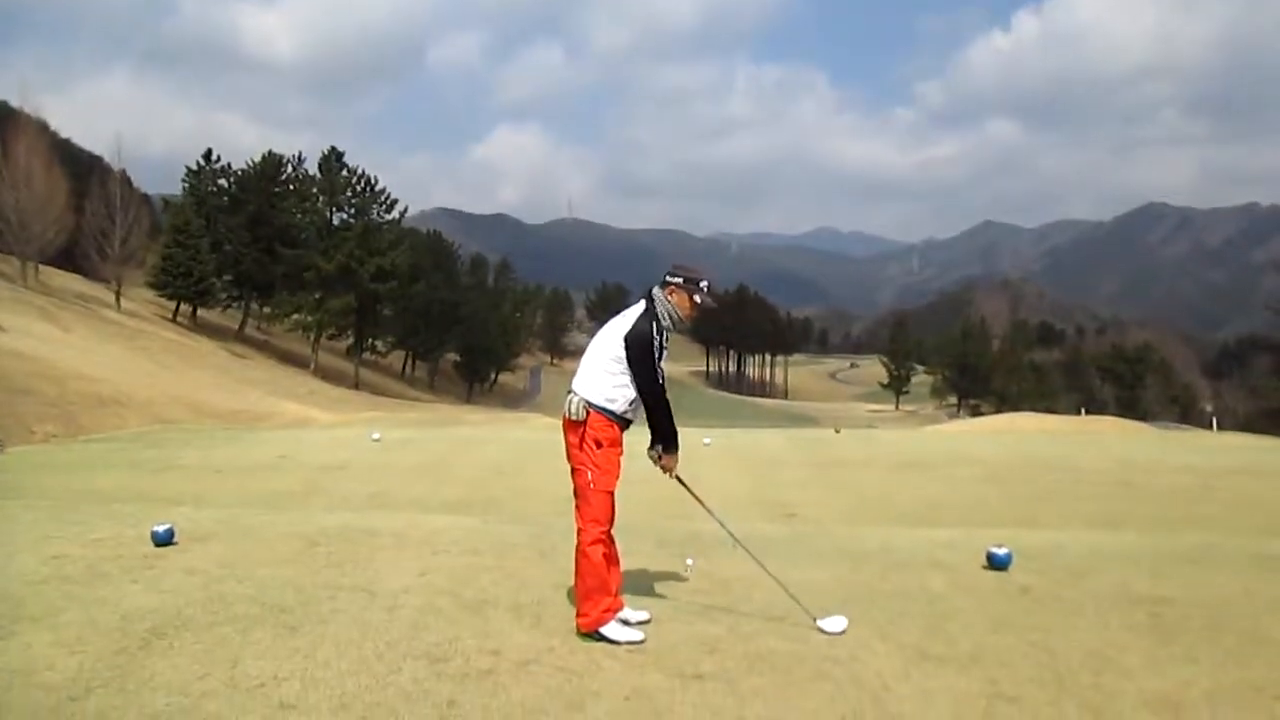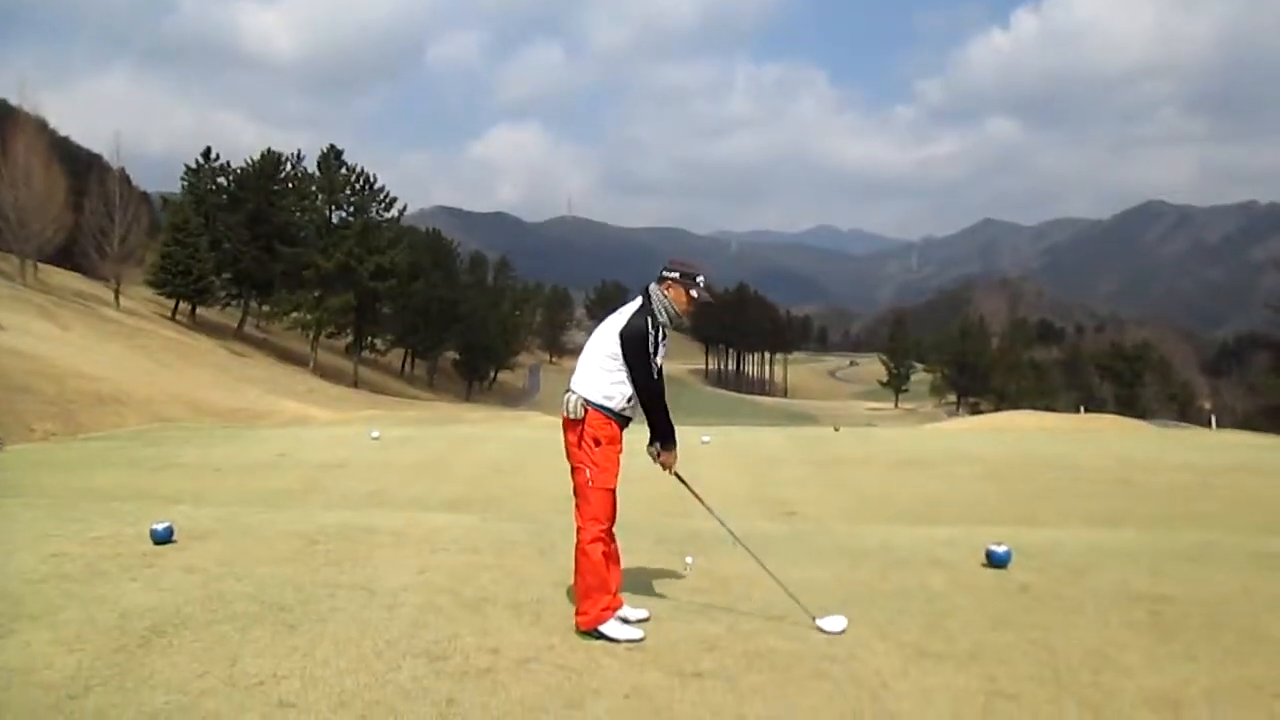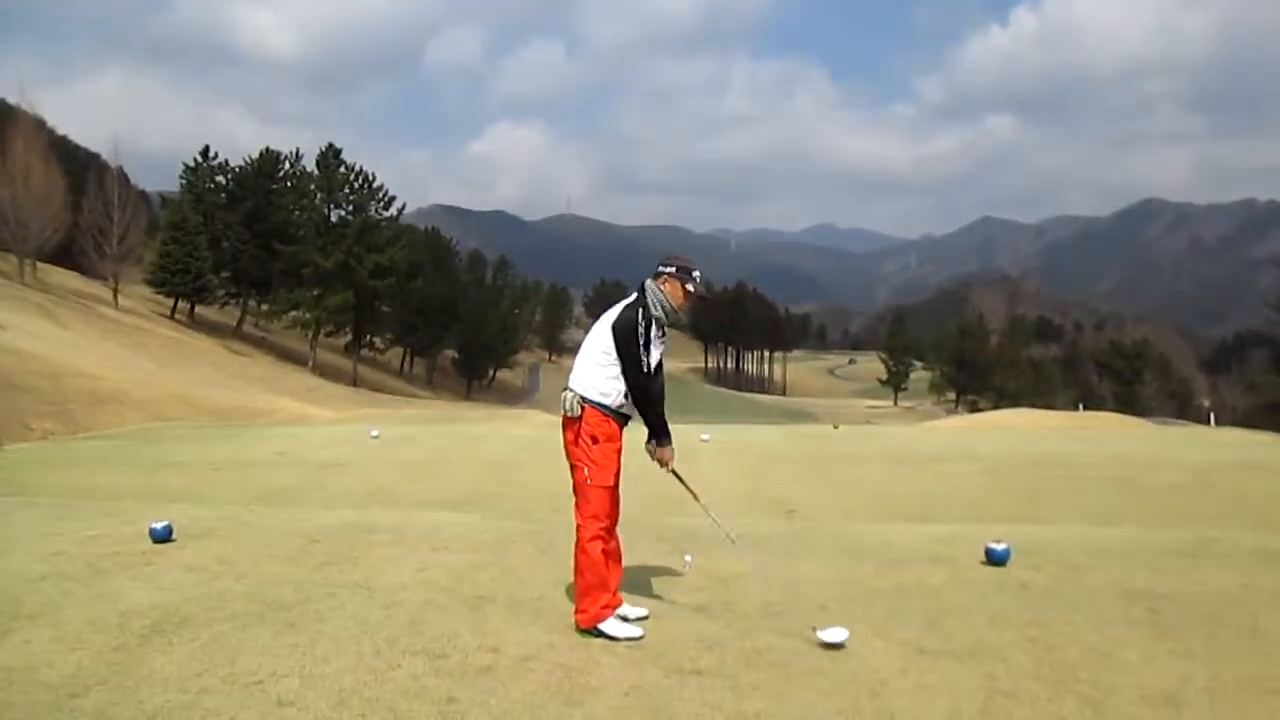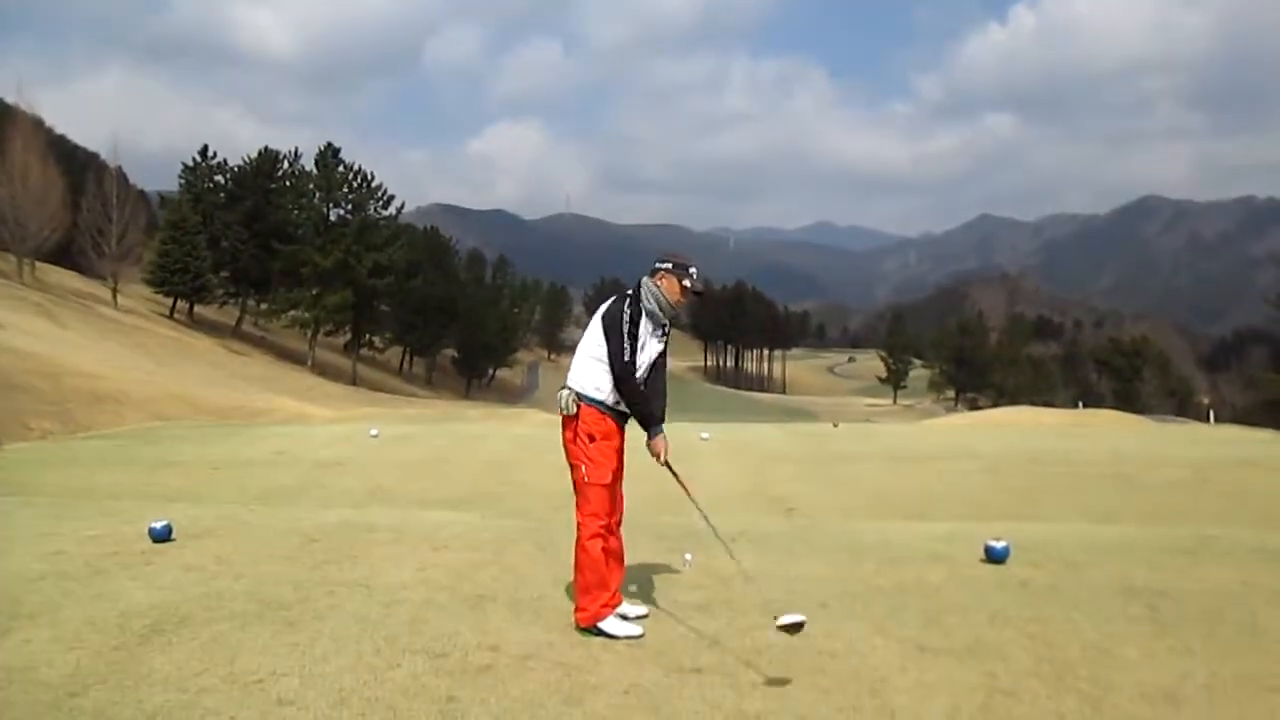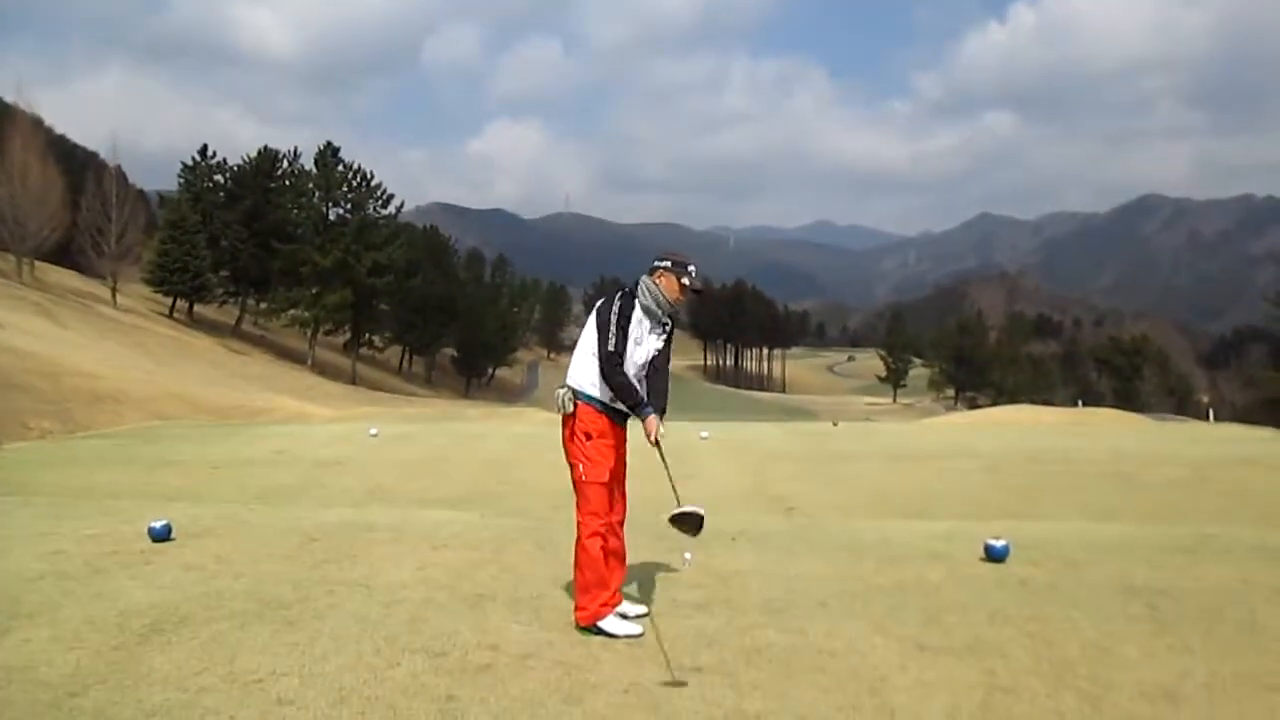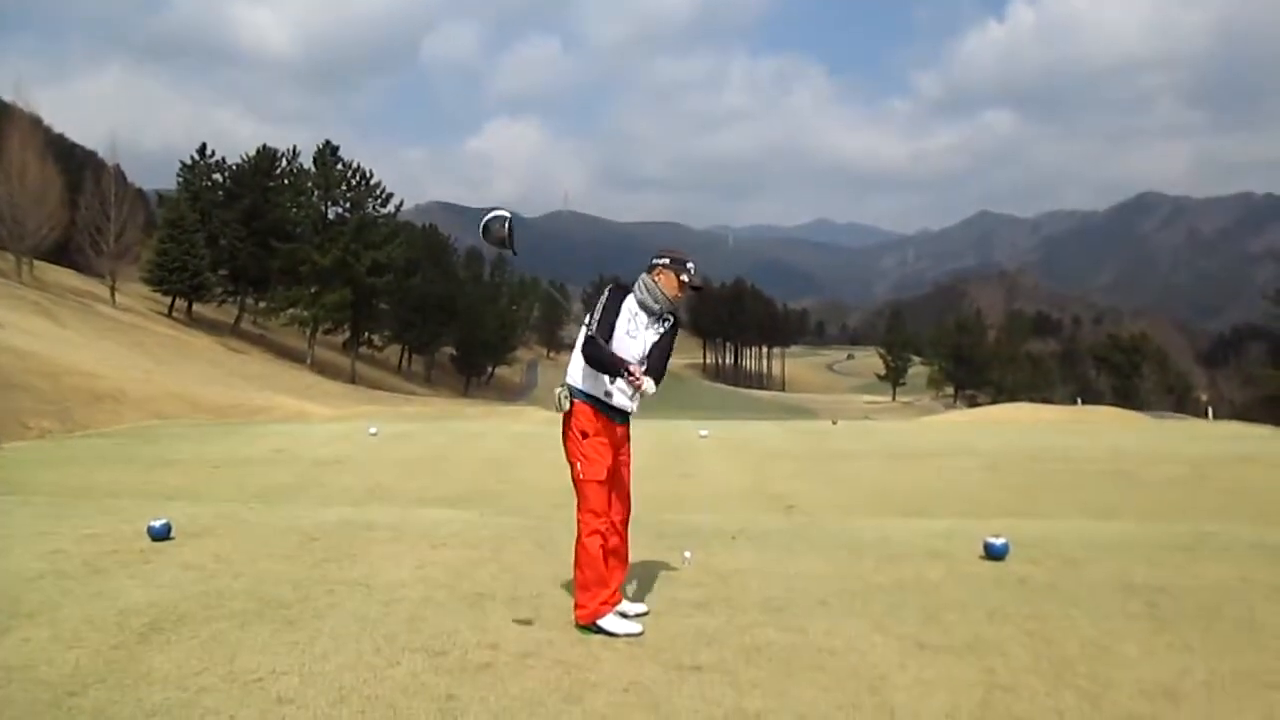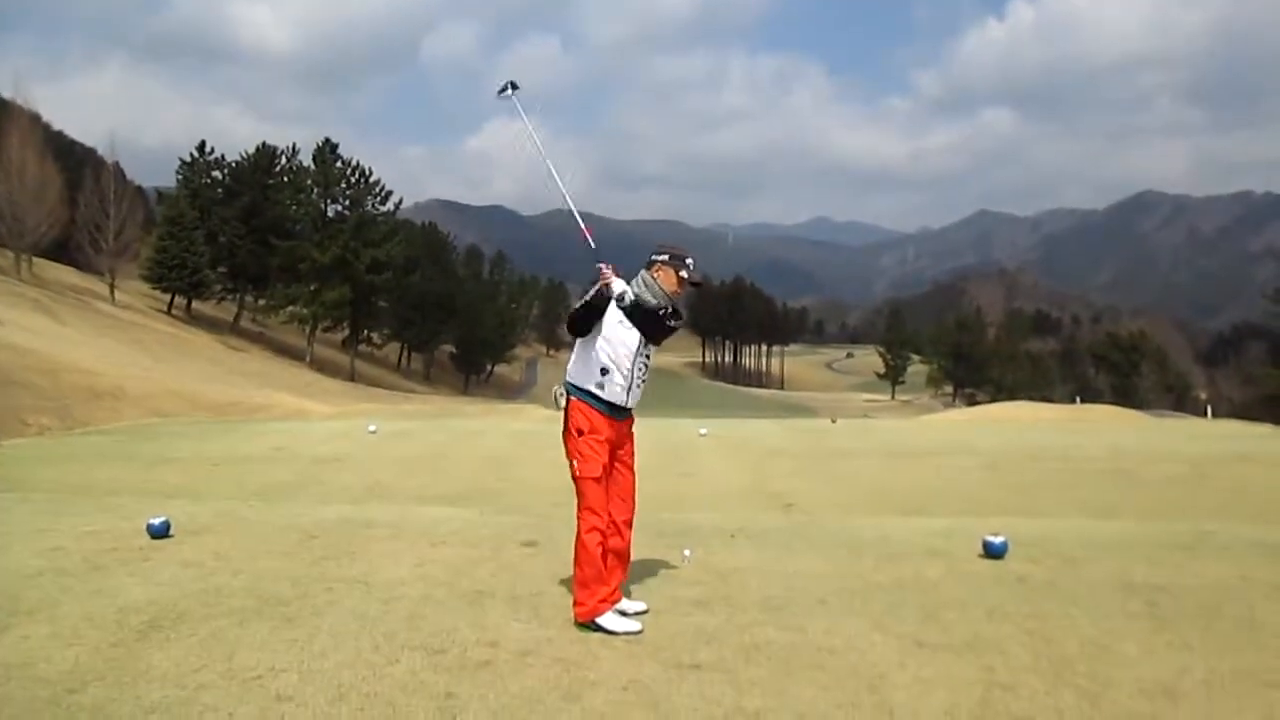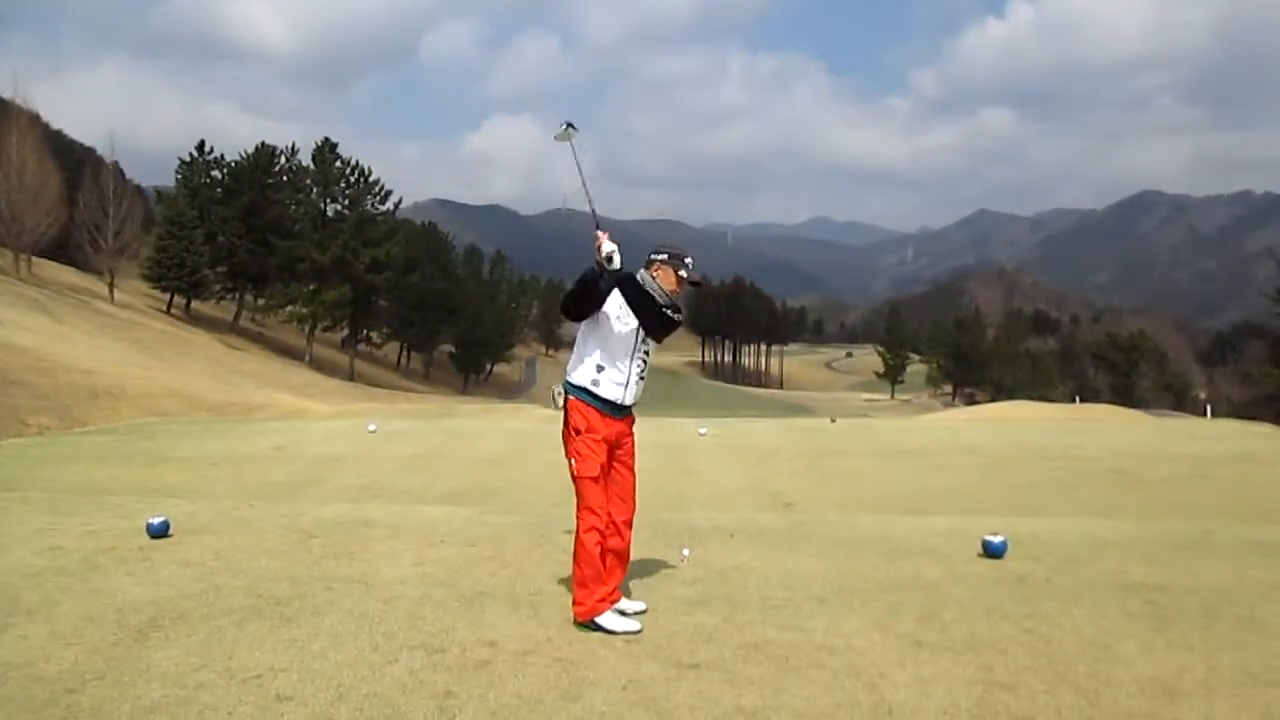
dt=0.1s
person 1, frame 1
left shoulder: (653, 325)
right shoulder: (644, 328)
left elbow: (652, 391)
right elbow: (652, 393)
left wrist: (658, 441)
right wrist: (670, 446)
left hip: (604, 426)
right hip: (593, 424)
left knee: (603, 520)
right knee: (594, 521)
left ankle: (608, 603)
right ankle: (595, 617)
person 1, frame 2
left shoulder: (651, 322)
right shoulder: (640, 324)
left elbow: (651, 387)
right elbow: (647, 390)
left wrist: (657, 438)
right wrist: (668, 442)
left hip: (604, 423)
right hip: (592, 423)
left knee: (605, 518)
right knee: (594, 519)
left ankle: (608, 601)
right ankle: (594, 615)
person 1, frame 3
left shoulder: (655, 323)
right shoulder: (634, 314)
left elbow: (652, 381)
right elbow: (637, 385)
left wrist: (658, 436)
right wrist: (663, 437)
left hip: (609, 423)
right hip: (591, 421)
left knee: (608, 516)
right knee: (594, 517)
left ankle: (608, 599)
right ankle: (594, 613)
person 1, frame 4
left shoulder: (659, 324)
right shoulder: (625, 308)
left elbow: (654, 379)
right elbow: (623, 376)
left wrist: (655, 427)
right wrist: (654, 430)
left hip: (610, 421)
right hip: (589, 418)
left knee: (610, 515)
right knee: (594, 516)
left ankle: (608, 598)
right ankle: (593, 611)
person 1, frame 5
left shoulder: (664, 326)
right shoulder: (622, 303)
left elbow: (659, 375)
right elbow: (609, 364)
left wrist: (655, 415)
right wrist: (645, 411)
left hip: (615, 422)
right hip: (588, 417)
left knee: (614, 514)
right knee: (594, 515)
left ankle: (609, 597)
right ankle: (593, 610)
person 1, frame 6
left shoulder: (667, 323)
right shoulder: (617, 298)
left elbow: (657, 366)
right elbow: (592, 350)
left wrist: (646, 378)
right wrist: (625, 368)
left hip: (618, 421)
right hip: (587, 416)
left knee: (617, 513)
right knee: (594, 514)
left ankle: (609, 595)
right ankle: (592, 608)
person 1, frame 7
left shoulder: (670, 317)
right shoulder: (607, 293)
left elbow: (651, 327)
right elbow: (575, 325)
left wrist: (625, 294)
right wrist: (605, 290)
left hip: (621, 420)
right hip: (586, 415)
left knee: (621, 513)
right knee: (594, 513)
left ankle: (609, 595)
right ankle: (591, 608)
person 1, frame 8
left shoulder: (668, 314)
right shoulder: (606, 287)
left elbow: (647, 311)
right elbow: (571, 309)
left wrist: (617, 268)
right wrist: (600, 268)
left hip: (621, 419)
right hip: (586, 413)
left knee: (621, 512)
right knee: (594, 513)
left ankle: (609, 594)
right ankle: (590, 607)
